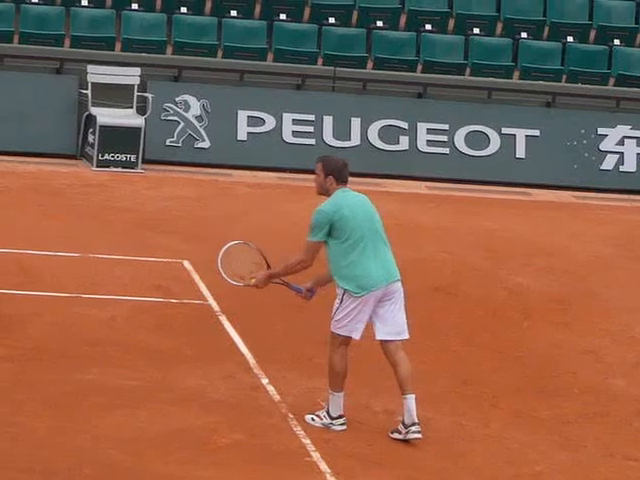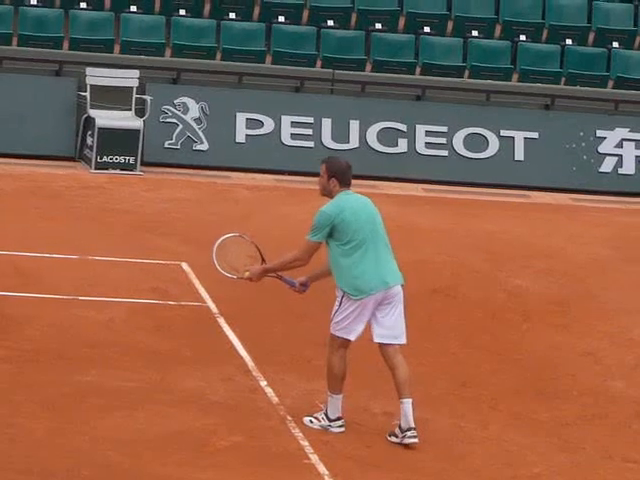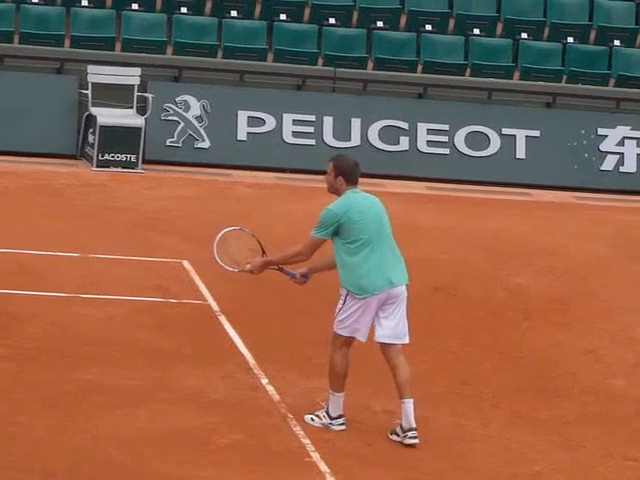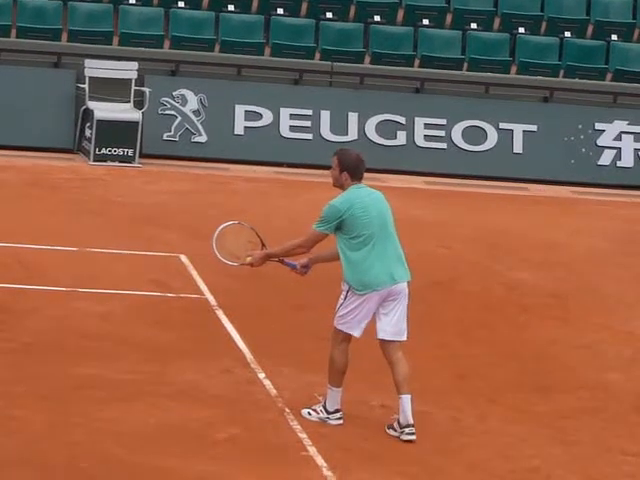
dt=0.4s
person 1, frame 1
left shoulder: (326, 210)
right shoulder: (363, 200)
left elbow: (304, 261)
left wrist: (269, 275)
right wrist: (316, 284)
left hip: (360, 287)
right hip: (390, 280)
left knee: (338, 344)
right knee: (394, 348)
left ankle: (334, 414)
right ankle: (410, 421)
person 1, frame 2
left shoulder: (329, 212)
right shoulder: (365, 203)
left elbow: (301, 258)
left wrist: (263, 269)
right wrist: (311, 279)
left hip: (359, 289)
right hip: (391, 284)
left knee: (338, 346)
right knee: (392, 352)
left ankle: (333, 416)
right ankle: (407, 425)
person 1, frame 3
left shoulder: (336, 210)
right shoulder: (373, 201)
left elbow: (303, 251)
left wrist: (265, 262)
right wrist: (312, 271)
left hip: (364, 289)
right hip: (395, 283)
left knee: (340, 345)
right knee: (394, 352)
left ankle: (334, 414)
right ankle: (408, 425)
person 1, frame 4
left shoulder: (339, 206)
right shoulder: (377, 197)
left elbow: (304, 244)
left wrist: (266, 255)
right wrist: (312, 261)
left hip: (365, 284)
right hip: (397, 280)
left knee: (340, 340)
right knee: (393, 349)
left ankle: (331, 409)
right ankle: (405, 421)
